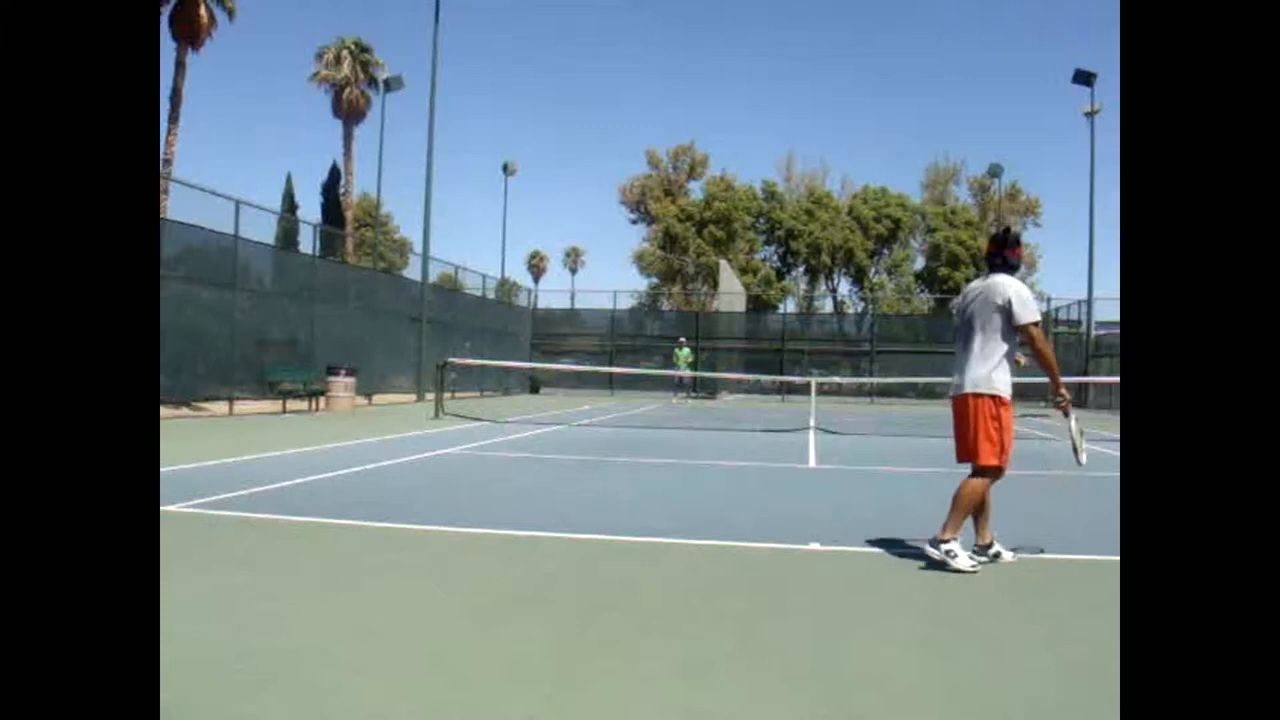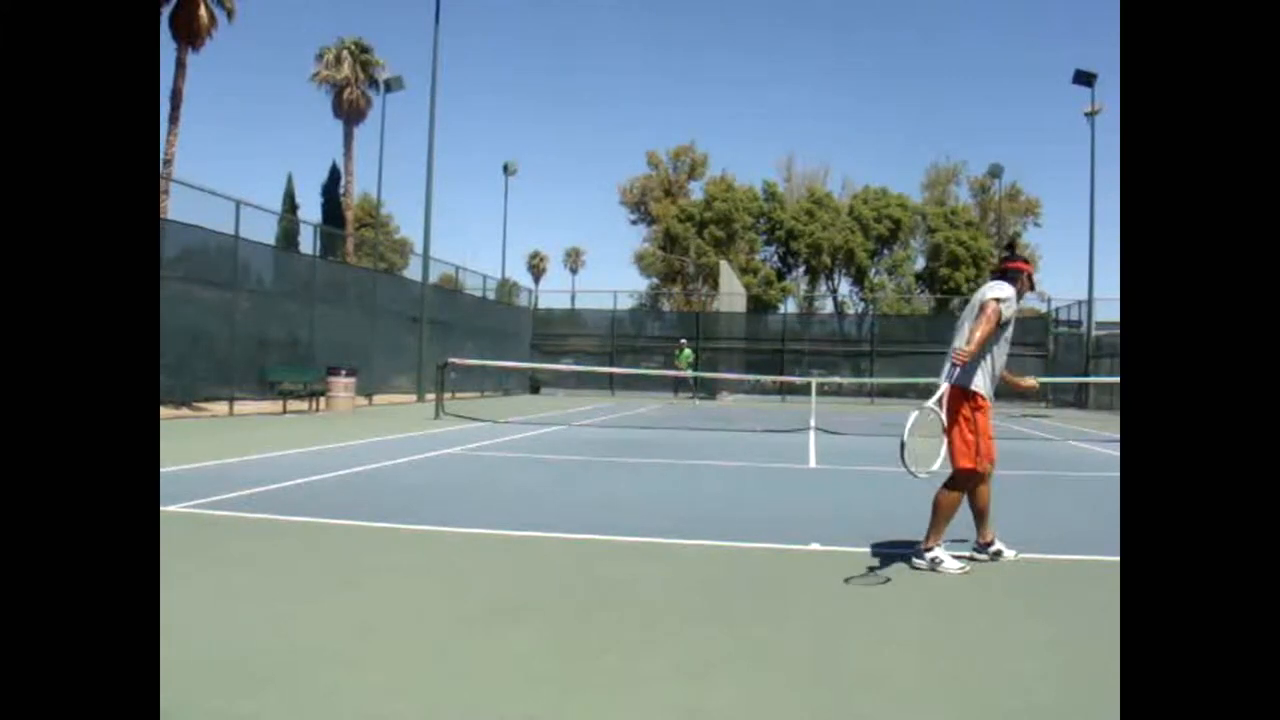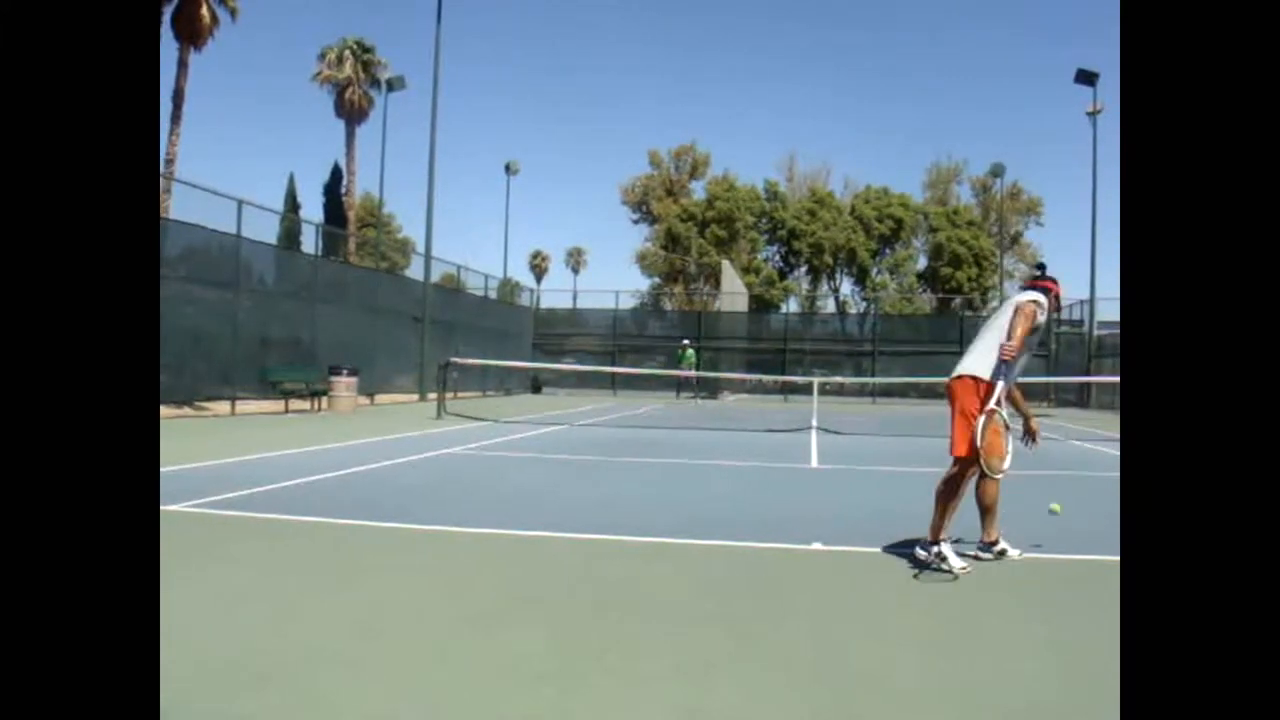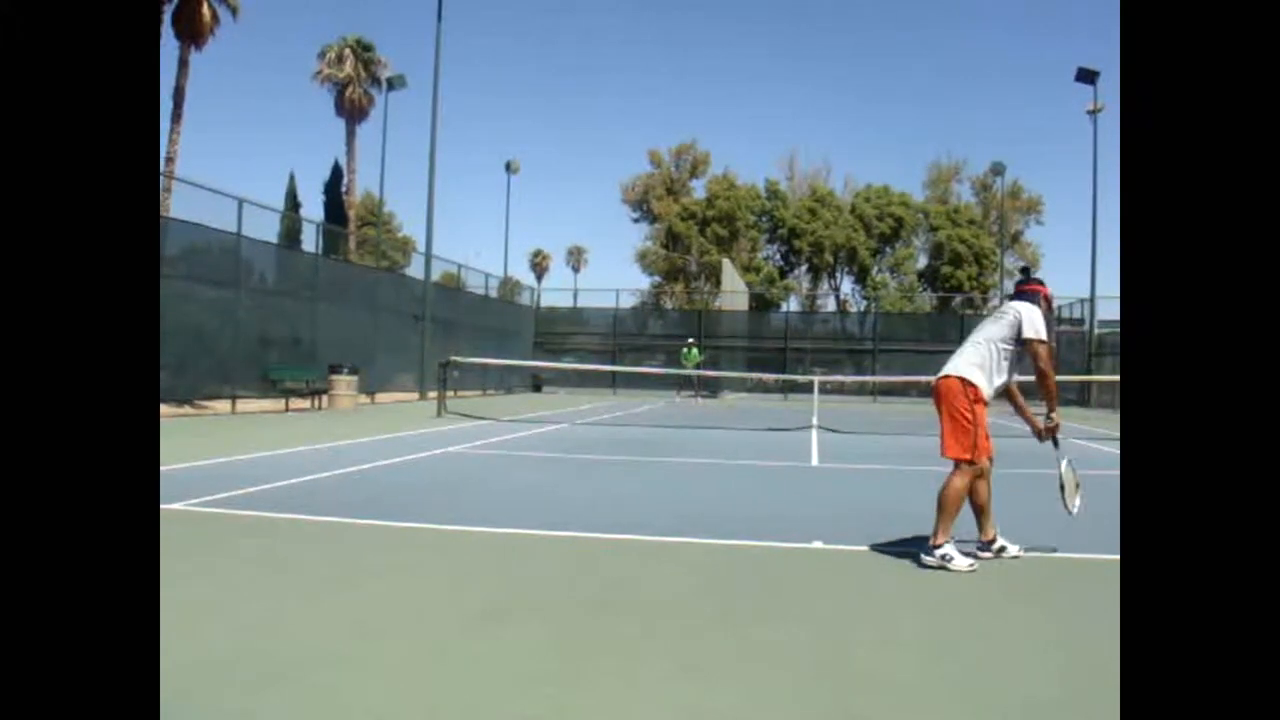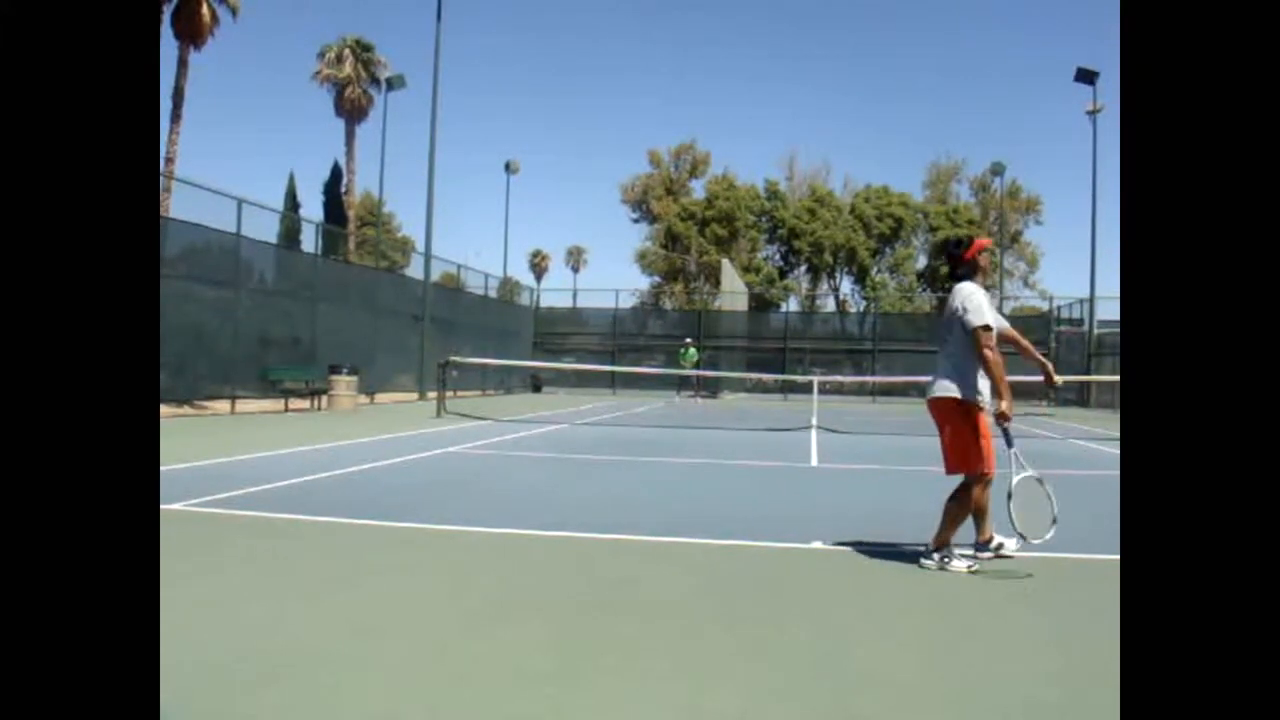
dt=1s
person 1, frame 1
left shoulder: (970, 290)
right shoulder: (1014, 289)
right elbow: (1037, 342)
right wrist: (1058, 385)
left hip: (964, 387)
right hip: (988, 389)
left knee: (986, 468)
right knee: (988, 468)
left ankle: (984, 543)
right ankle: (944, 540)
person 1, frame 2
left shoulder: (993, 293)
right shoulder: (1003, 290)
right elbow: (989, 316)
left wrist: (1017, 382)
right wrist: (972, 346)
left hip: (973, 393)
right hip: (965, 391)
left knee: (983, 469)
right knee: (965, 471)
left ankle: (985, 541)
right ankle: (929, 549)
person 1, frame 3
left shoulder: (1018, 308)
right shoulder: (1036, 300)
left elbow: (1007, 382)
right elbow: (1025, 313)
left wrist: (1027, 418)
right wrist: (1016, 340)
left hip: (981, 386)
right hip: (975, 382)
right knee: (968, 462)
left ankle: (990, 540)
right ankle: (934, 542)
person 1, frame 4
left shoulder: (1007, 316)
right shoulder: (1029, 311)
left elbow: (1009, 383)
right elbow: (1043, 364)
left wrist: (1033, 422)
right wrist: (1053, 411)
left hip: (955, 385)
right hip: (962, 386)
left knee: (982, 464)
right knee: (968, 467)
left ankle: (989, 539)
right ankle: (937, 545)
person 1, frame 5
left shoulder: (975, 295)
right shoulder: (970, 292)
left elbow: (1008, 332)
right elbow: (987, 347)
left wrist: (1041, 361)
right wrist: (1003, 396)
left hip: (966, 398)
right hip: (958, 399)
left knee: (983, 473)
right knee: (975, 476)
left ankle: (986, 540)
right ankle: (938, 549)
